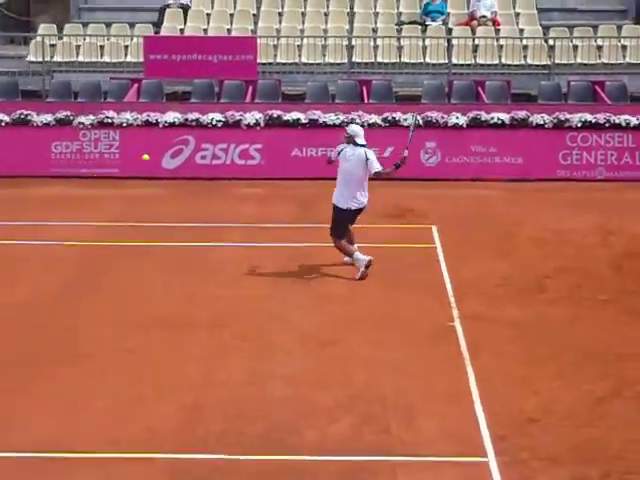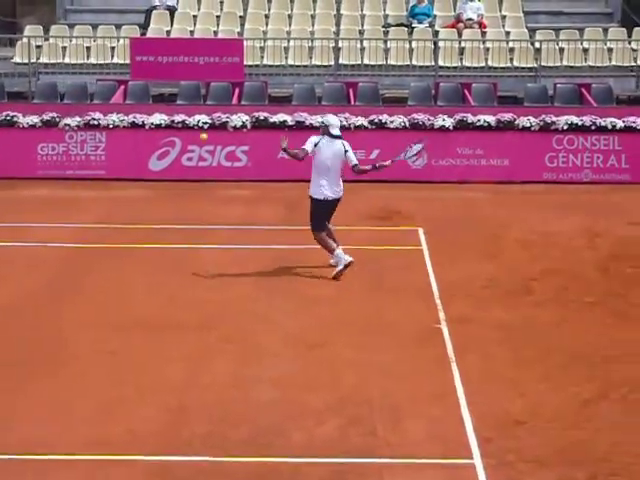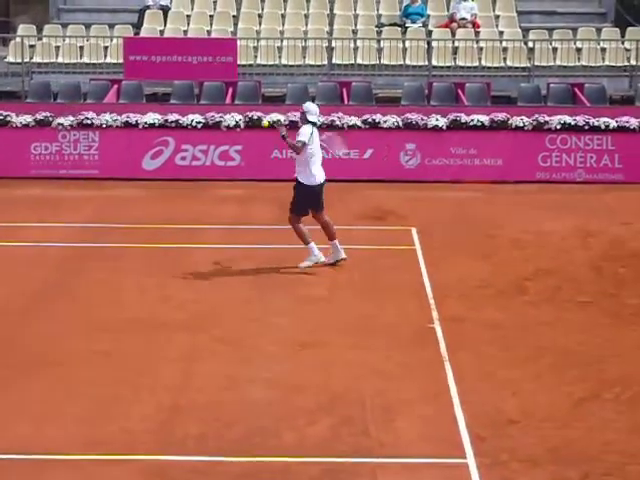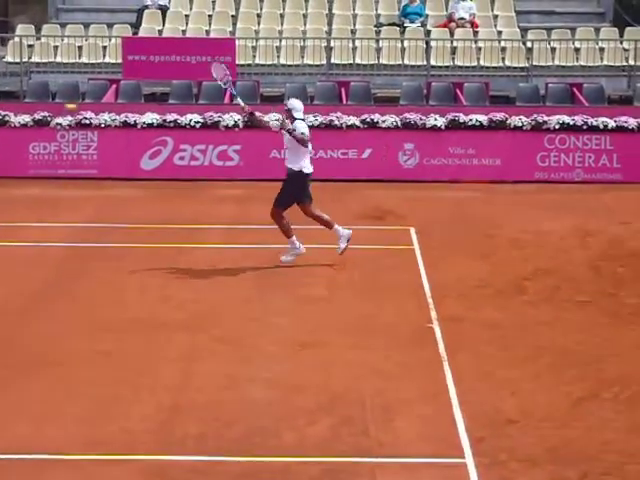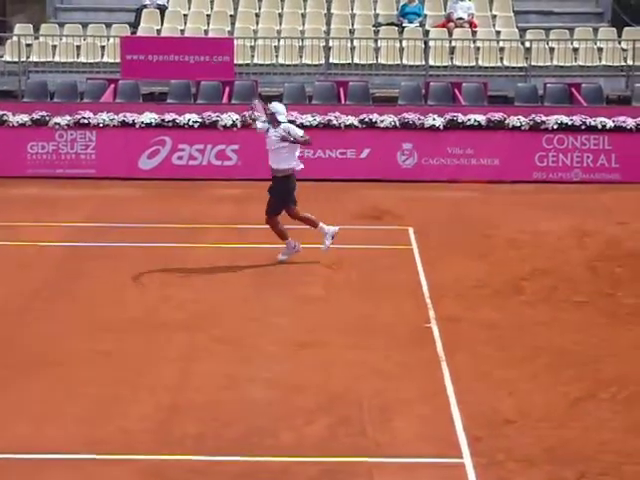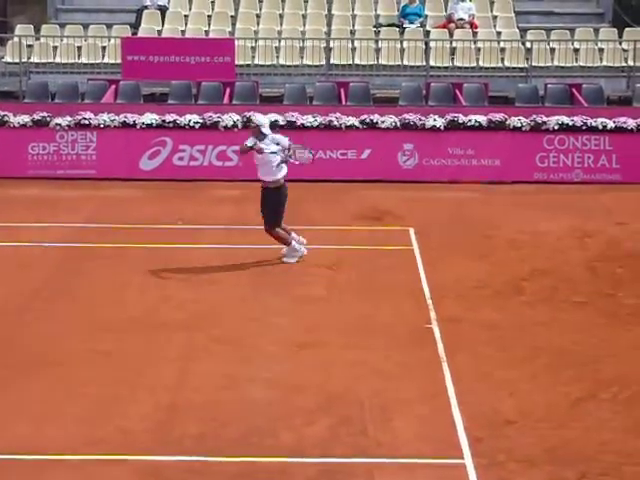
dt=0.1s
person 1, frame 1
left shoulder: (341, 149)
right shoulder: (367, 154)
left elbow: (329, 161)
right elbow: (379, 175)
right wrist: (398, 165)
left hip: (341, 203)
right hip: (360, 203)
left knee: (337, 239)
right knee: (344, 226)
left ankle: (362, 259)
right ankle: (355, 256)
person 1, frame 2
left shoulder: (316, 140)
right shoulder: (344, 146)
left elbow: (300, 156)
right elbow: (356, 169)
left wrist: (285, 149)
right wrist: (375, 166)
left hip: (319, 194)
right hip: (335, 194)
left knee: (318, 233)
right knee: (323, 225)
left ankle: (341, 258)
right ankle: (339, 255)
person 1, frame 3
left shoulder: (305, 129)
right shoulder: (312, 130)
left elbow: (298, 149)
left wrist: (285, 136)
left hip: (306, 182)
right hip: (317, 180)
left knee: (294, 219)
right knee: (320, 216)
left ankle: (314, 254)
right ankle: (337, 252)
person 1, frame 4
left shoulder: (299, 124)
right shoulder: (289, 124)
left elbow: (305, 141)
right elbow: (261, 122)
left wrist: (290, 131)
right wrist: (251, 114)
left hip: (298, 175)
right hip: (297, 174)
left knee: (276, 213)
right knee: (309, 211)
left ankle: (295, 247)
right ankle: (342, 234)
person 1, frame 5
left shoulder: (287, 128)
right shoulder: (268, 127)
left elbow: (308, 140)
right elbow: (255, 124)
left wrist: (292, 139)
left hip: (284, 179)
right hip: (278, 178)
left knee: (271, 219)
right knee: (293, 213)
left ankle: (291, 246)
right ankle: (327, 230)
person 1, frame 6
left shoulder: (276, 139)
right shoulder: (252, 140)
left elbow: (290, 147)
right elbow: (242, 150)
left wrist: (286, 158)
right wrist: (254, 147)
left hip: (277, 189)
right hip: (265, 188)
left knee: (270, 229)
right knee: (272, 225)
left ankle: (297, 249)
right ankle: (294, 239)
